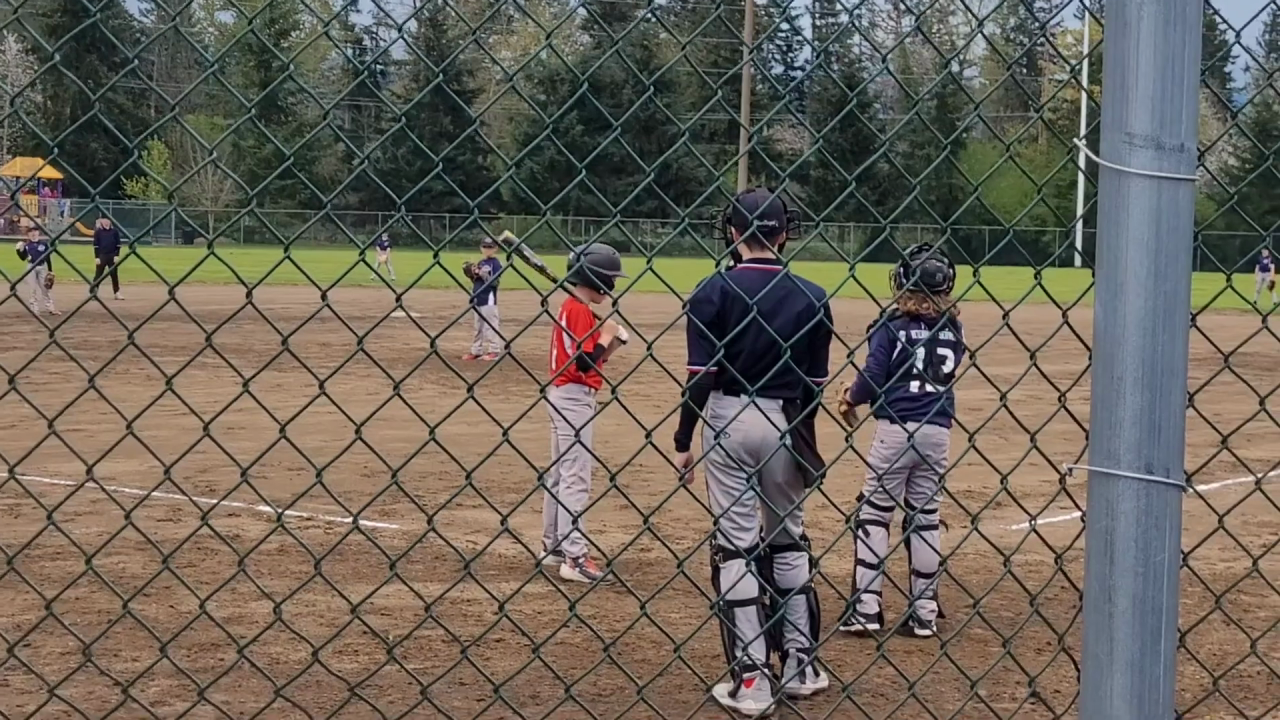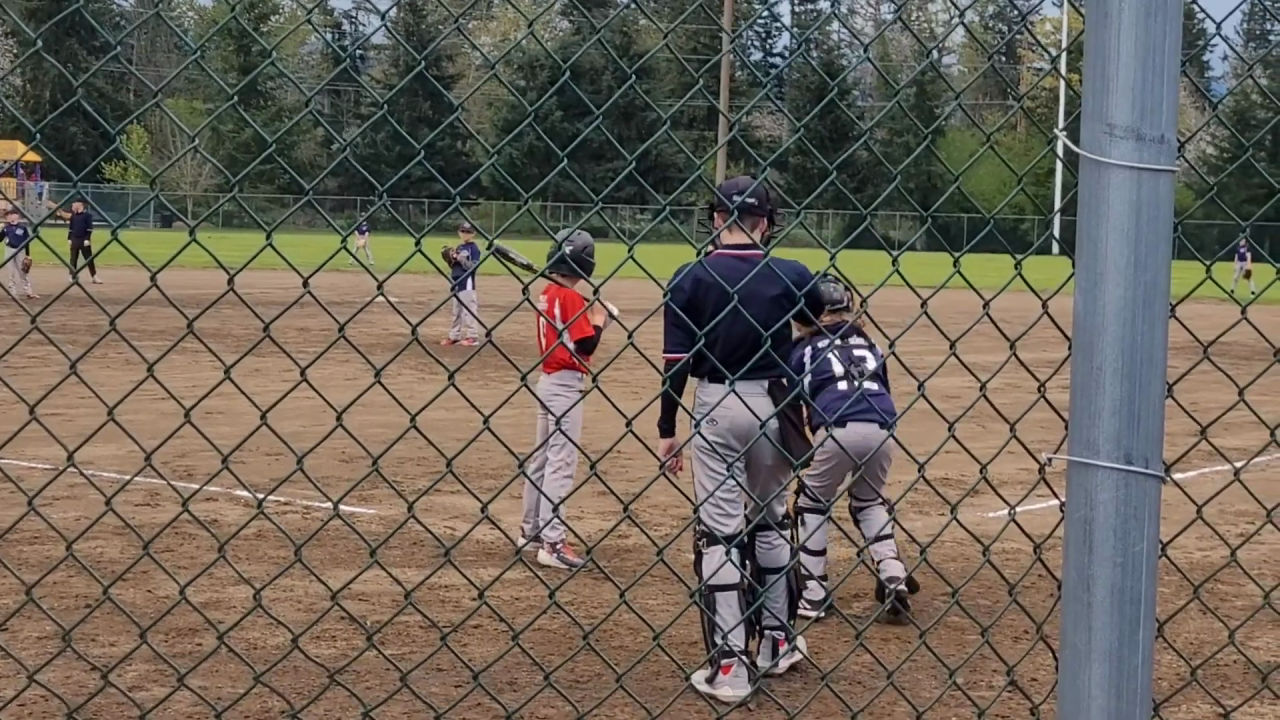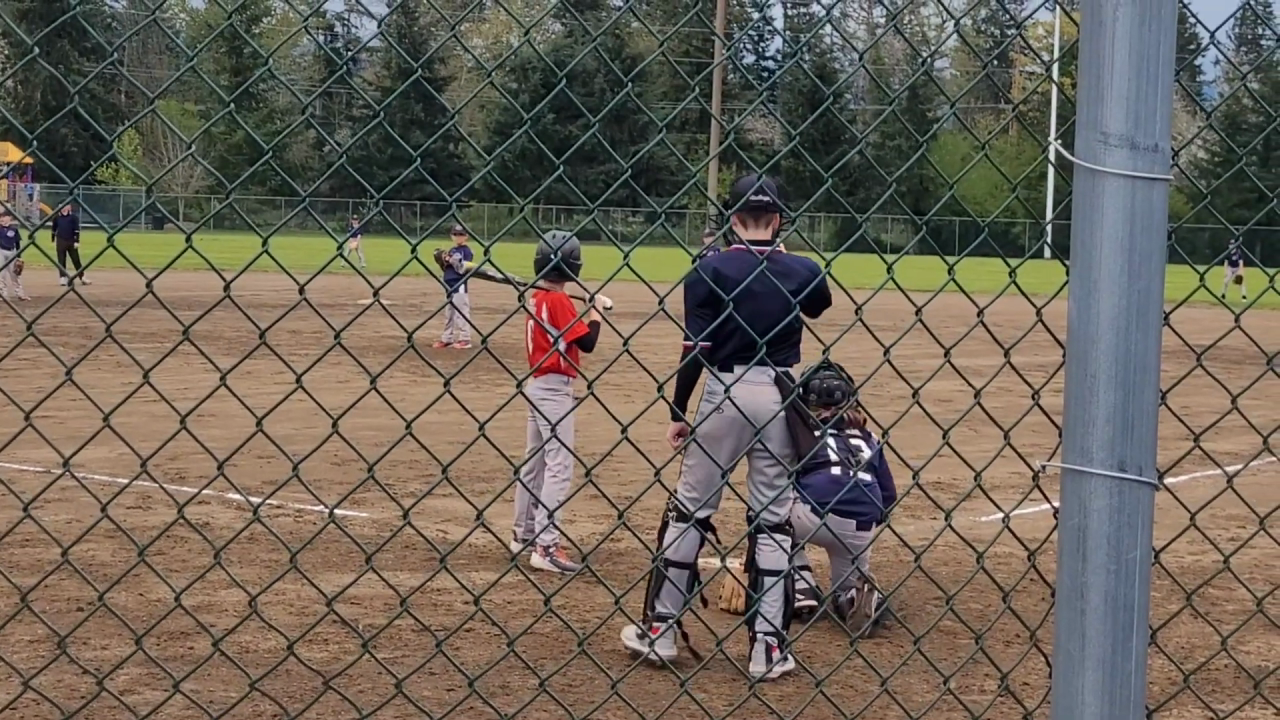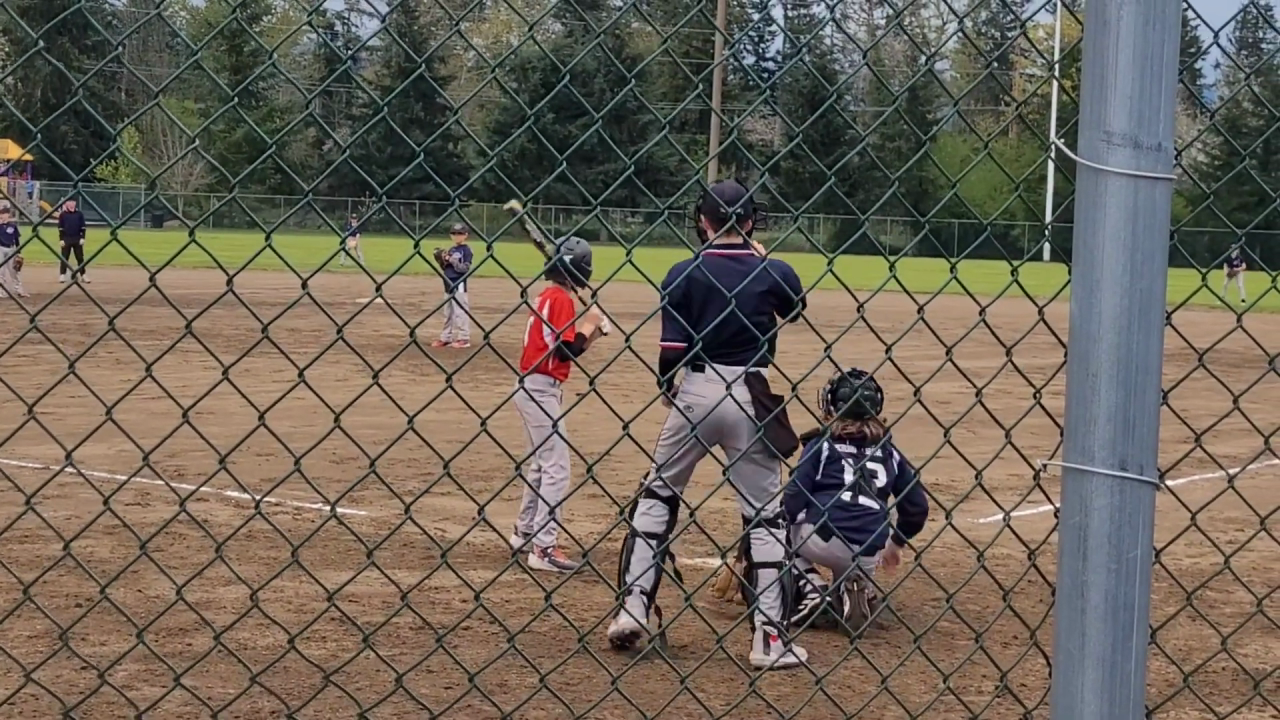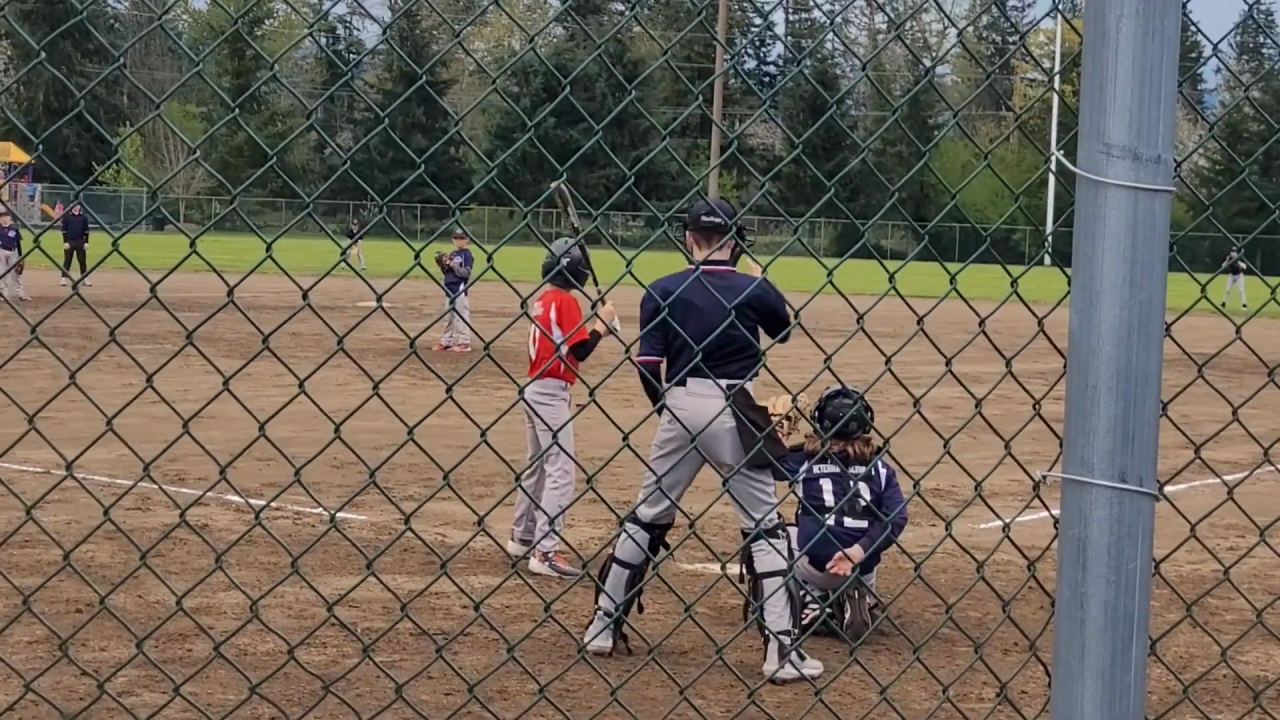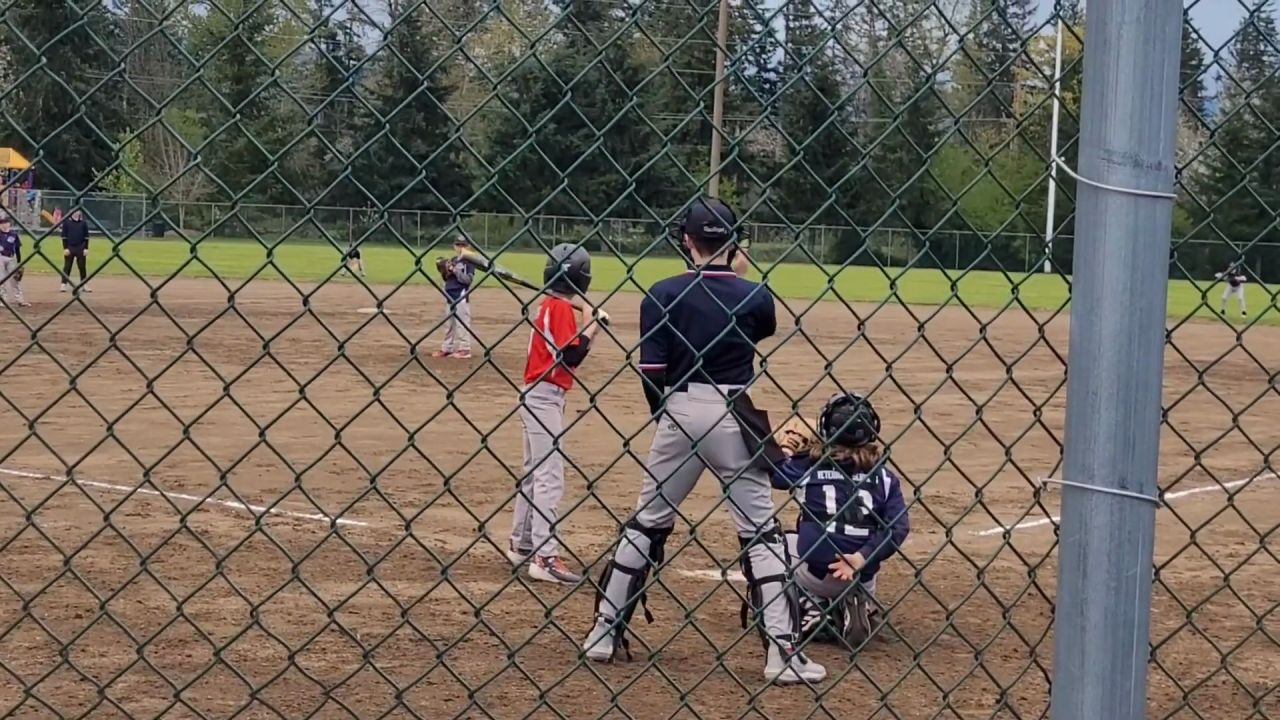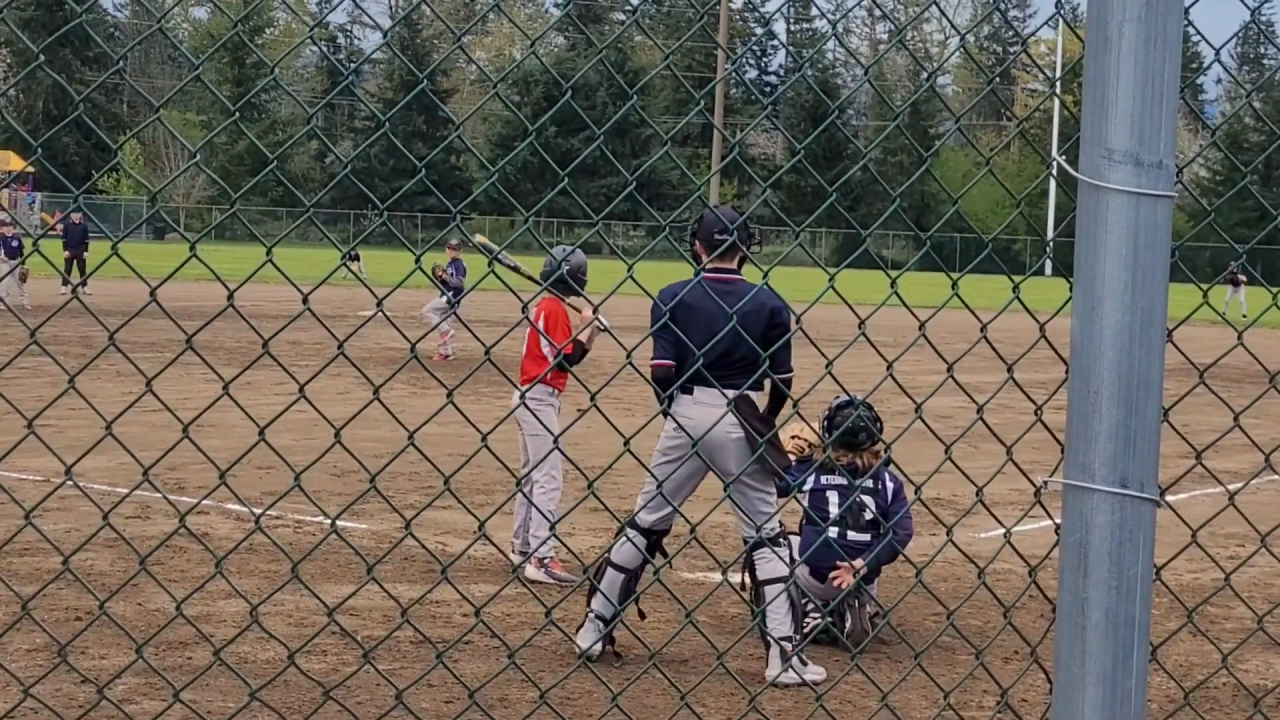
dt=0.7s
person 1, frame 1
left shoulder: (714, 290)
right shoulder: (812, 296)
left elbow: (700, 375)
right elbow: (815, 383)
left wrist: (683, 441)
left hip: (729, 422)
right hip: (785, 425)
left knee: (735, 547)
right knee: (789, 542)
right ankle: (801, 665)
person 1, frame 2
left shoulder: (690, 278)
right shoulder: (792, 275)
left elbow: (676, 362)
right elbow: (818, 317)
left wrist: (667, 429)
left hip: (716, 408)
right hip: (773, 408)
left knee: (718, 533)
right knee: (771, 523)
left ankle: (730, 665)
right ankle: (777, 640)
person 1, frame 3
left shoulder: (707, 269)
right shoulder: (802, 270)
left elbow: (694, 350)
right elbow: (820, 305)
left wrist: (677, 413)
left hip: (722, 396)
right hip: (776, 399)
left knee: (687, 511)
right knee: (772, 522)
left ankle: (662, 630)
right ankle: (768, 647)
person 1, frame 4
left shoulder: (682, 275)
right shoulder: (775, 273)
left elbow: (670, 350)
right elbow: (796, 310)
left wrist: (667, 391)
left hip: (696, 392)
right hip: (749, 398)
left knee: (658, 491)
right knee: (764, 515)
left ankle: (635, 604)
right ankle: (769, 637)
person 1, frame 5
left shoulder: (662, 290)
right shoulder: (755, 288)
left elbow: (649, 368)
right elbow: (783, 331)
left hip: (681, 407)
right hip: (736, 413)
left knee: (646, 518)
right knee: (764, 529)
left ankle: (604, 625)
right ankle: (782, 647)
person 1, frame 6
left shoulder: (662, 294)
right shoulder: (754, 295)
left elbow: (650, 373)
left wrist: (665, 418)
left hip: (679, 412)
right hip: (732, 418)
left knee: (645, 525)
right knee: (761, 534)
left ankle: (605, 633)
right ankle: (782, 652)
person 1, frame 7
left shoulder: (671, 297)
right shoulder: (768, 304)
left elbow: (660, 373)
right elbow: (780, 382)
left wrist: (677, 418)
right wrist: (764, 427)
left hip: (685, 415)
right hip: (739, 422)
left knee: (643, 525)
right knee: (766, 536)
left ankle: (593, 630)
right ankle: (784, 653)
person 2, frame 1
left shoulder: (570, 307)
right shoulder: (580, 310)
right elbow: (585, 363)
left wrist: (610, 343)
right wrist: (606, 336)
left hip: (563, 395)
right hip: (575, 398)
left knee: (558, 475)
right knee: (576, 479)
left ankle: (553, 546)
right ankle: (574, 557)
person 2, frame 2
left shoulder: (547, 294)
right shoulder: (571, 297)
right elbow: (586, 347)
left wrist: (595, 322)
right wrist: (598, 317)
left hip: (549, 381)
right hip: (566, 385)
left knee: (541, 460)
right knee: (561, 464)
left ankle: (531, 531)
right ankle: (552, 543)
person 2, frame 3
left shoulder: (537, 297)
right shoulder: (559, 300)
right elbow: (586, 343)
left wrist: (590, 312)
right wrist: (596, 312)
left hip: (538, 386)
right hip: (555, 389)
left knee: (534, 464)
right knee: (559, 469)
left ankle: (524, 535)
right ankle: (546, 547)
person 2, frame 4
left shoulder: (545, 297)
right shoulder: (561, 300)
right elbow: (566, 352)
left wrist: (592, 333)
right wrist: (590, 324)
left hip: (531, 387)
right hip: (541, 389)
left knee: (541, 466)
right knee: (556, 469)
left ankle: (524, 532)
right ankle: (543, 548)
person 2, frame 5
left shoulder: (542, 300)
right shoulder: (566, 301)
right elbow: (579, 350)
left wrist: (599, 328)
right wrist: (602, 322)
left hip: (535, 390)
right hip: (552, 393)
left knee: (537, 467)
right knee: (561, 472)
left ankle: (522, 537)
right ankle: (545, 553)
person 2, frame 6
left shoulder: (548, 305)
right shoulder: (560, 307)
left elbow: (567, 356)
right elbow: (571, 357)
left wrist: (590, 326)
right wrist: (590, 325)
left hip: (537, 396)
right hip: (545, 397)
left knee: (533, 474)
right knee: (550, 478)
left ankle: (522, 546)
right ankle: (544, 558)
person 2, frame 7
left shoulder: (543, 307)
right shoulder: (555, 309)
left elbow: (563, 358)
right elbow: (565, 361)
left wrist: (590, 333)
right wrist: (587, 327)
left hip: (531, 397)
right hip: (540, 398)
left knee: (531, 476)
right knee: (549, 479)
left ankle: (522, 548)
right ankle: (540, 559)
person 3, frame 1
left shoulder: (892, 326)
right shoulder: (953, 331)
left elbow: (872, 381)
left wrist: (851, 398)
left hip: (896, 429)
right hip: (938, 432)
left knee: (873, 514)
right knee: (925, 519)
left ankle: (866, 609)
right ankle: (924, 614)
person 3, frame 2
left shoulder: (805, 347)
right shoulder: (868, 343)
left hip: (840, 430)
right hip: (881, 431)
left knee: (812, 506)
right knee: (869, 505)
left ankle: (813, 596)
right ankle: (894, 580)
person 3, frame 3
right shoulder: (867, 435)
right elbow: (888, 495)
left hip: (816, 516)
right hip: (861, 529)
right knee: (845, 592)
left ankle: (803, 593)
right ankle: (859, 594)
person 3, frame 4
left shoulder: (822, 444)
right shoulder: (890, 452)
left elbow: (794, 498)
right elbow: (917, 507)
right wrist: (897, 541)
left hip: (823, 540)
right hip: (866, 552)
left ankle: (811, 592)
right ankle: (850, 596)
person 3, frame 5
left shoulder: (805, 459)
right shoulder: (879, 467)
right elbow: (896, 518)
right wrist: (860, 551)
left hip: (816, 565)
right hip: (862, 571)
left ankle: (812, 602)
right ankle: (860, 602)
person 3, frame 6
left shoulder: (810, 465)
right shoulder: (883, 475)
left elbow: (774, 472)
right elbow: (898, 528)
right wrist: (860, 559)
left hip: (815, 572)
right hip: (862, 577)
right knee: (862, 591)
left ankle: (812, 610)
right ankle: (858, 607)
person 3, frame 7
left shoulder: (813, 467)
right shoulder: (887, 479)
left elbow: (775, 482)
right elbow: (901, 532)
left wrist: (791, 455)
right wrist: (861, 566)
left hip: (817, 575)
right hip: (863, 577)
left ankle: (812, 612)
right ankle: (857, 609)
